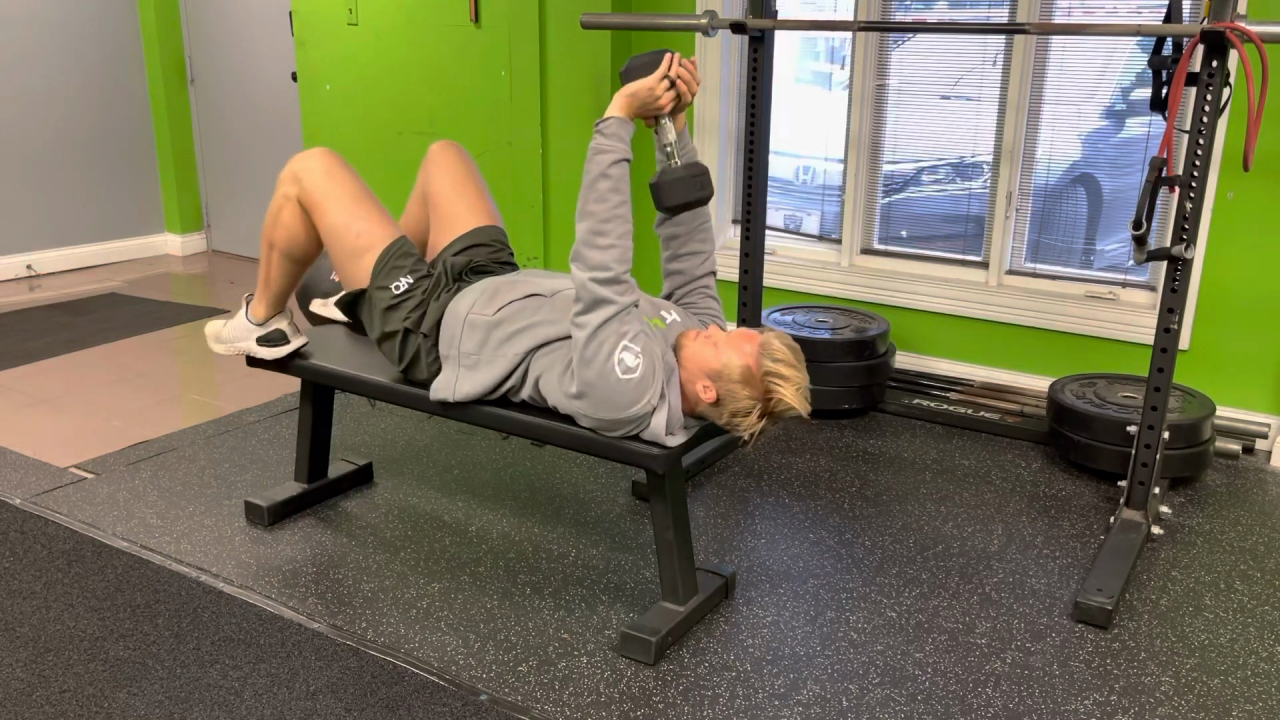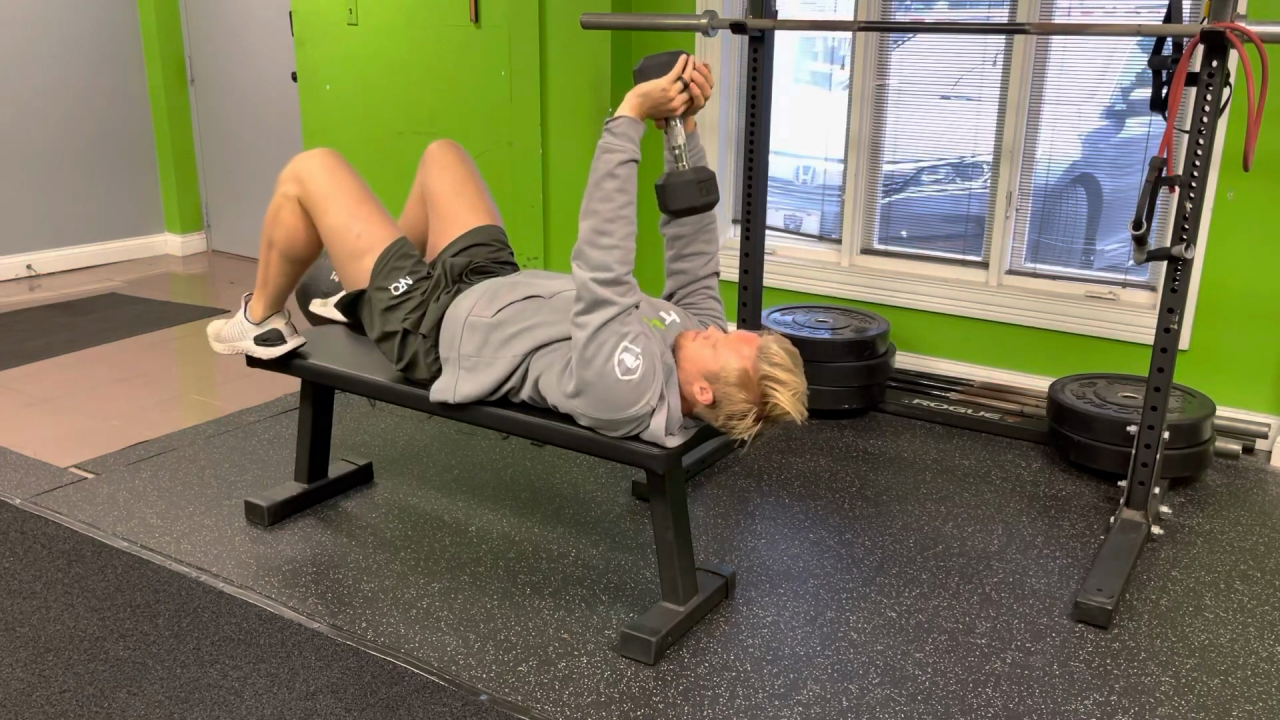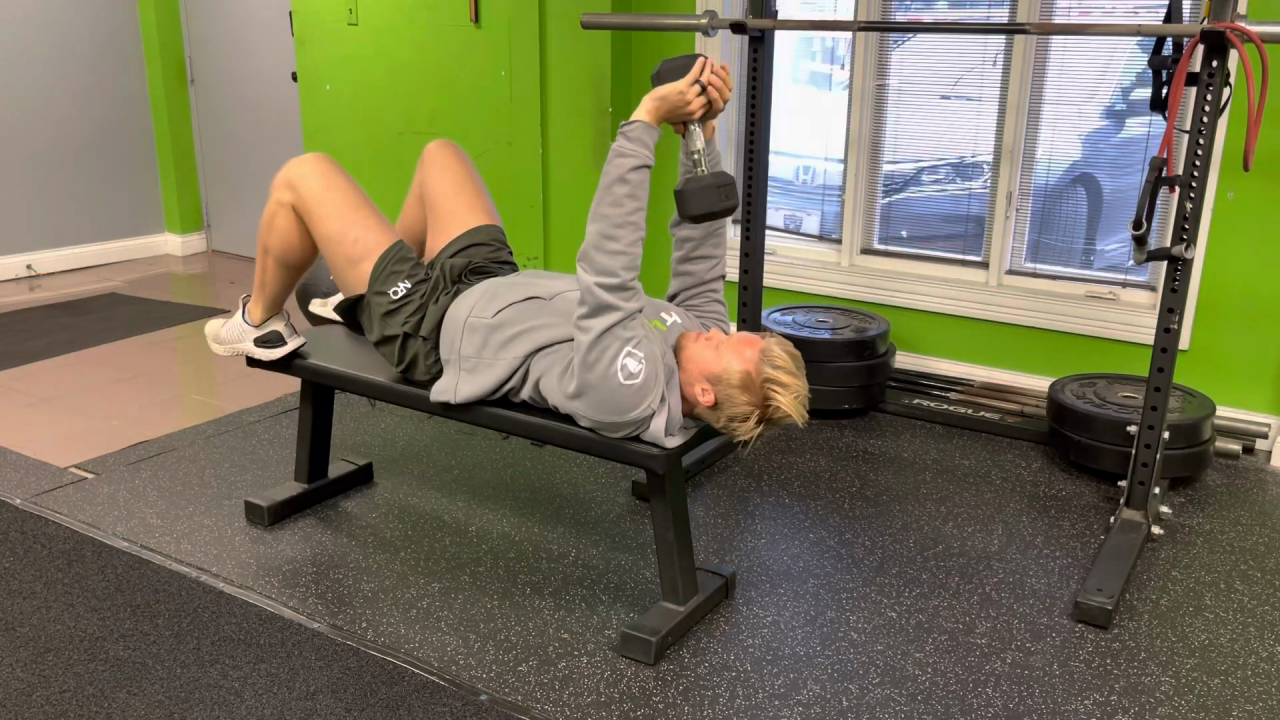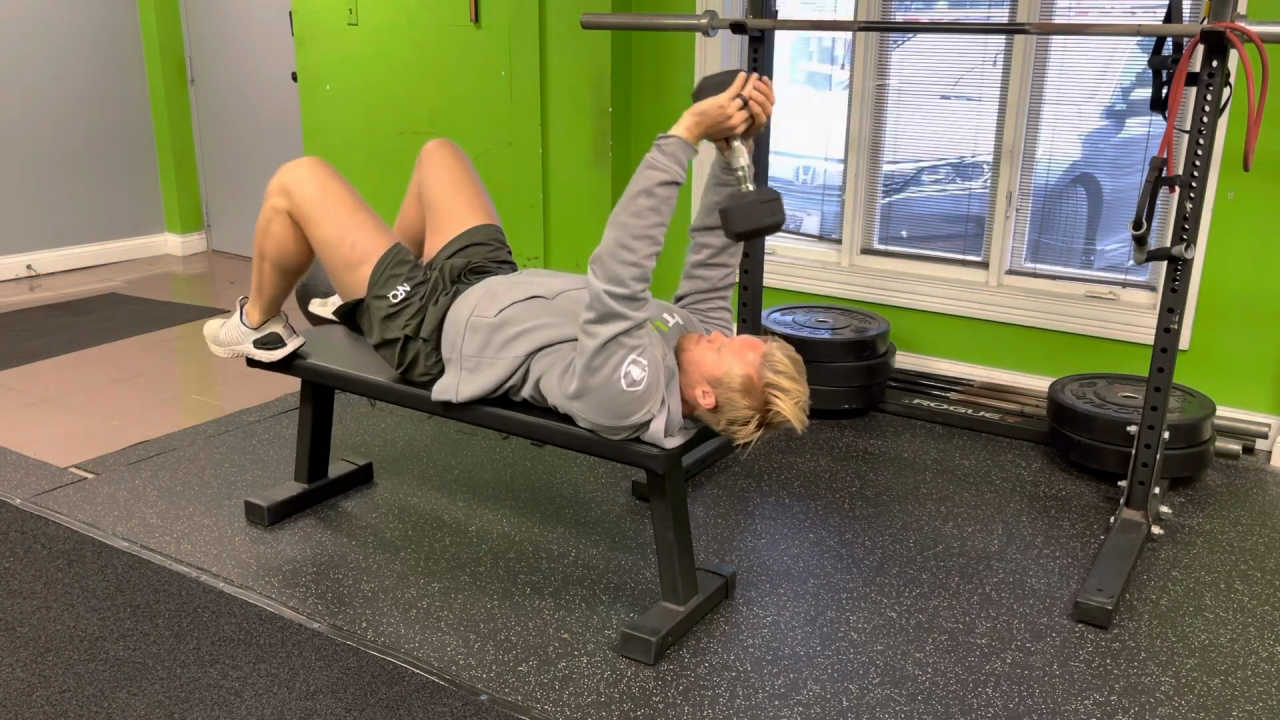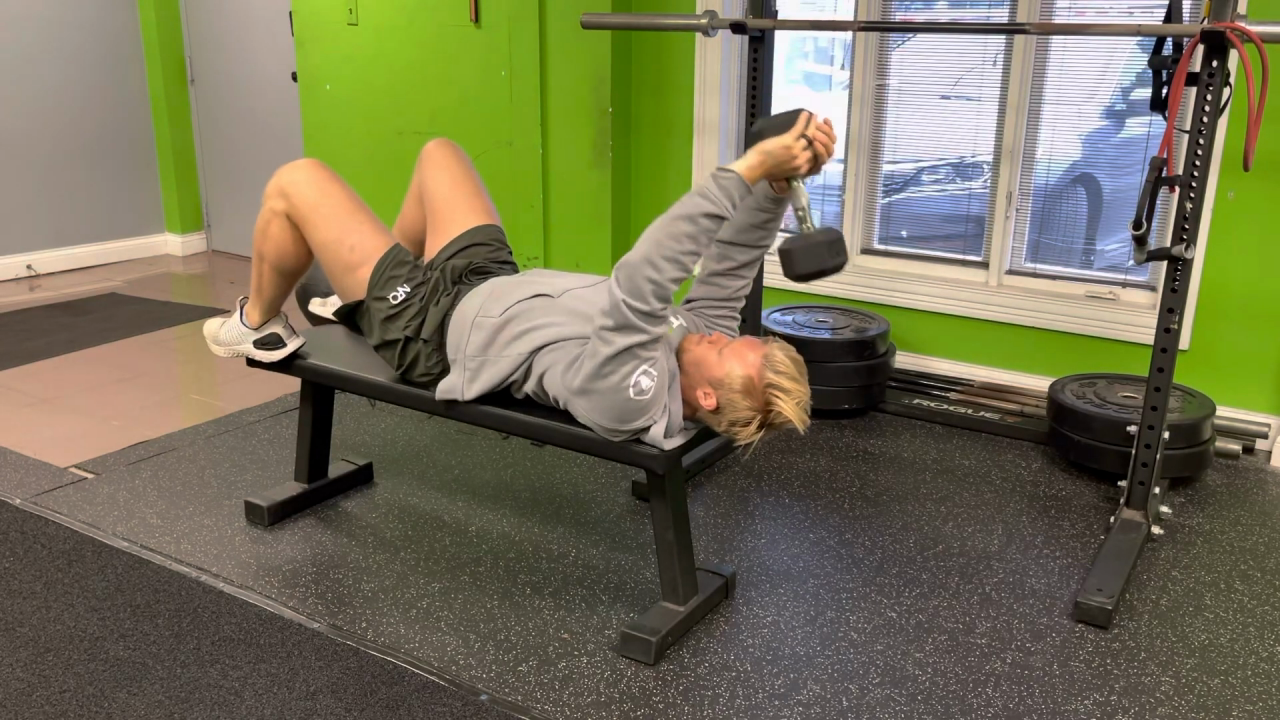
dt=0.3s
person 1, frame 1
left shoulder: (626, 392)
right shoulder: (703, 343)
left elbow: (600, 271)
right elbow: (690, 253)
left wrist: (621, 116)
right wrist: (675, 125)
left hip: (431, 325)
right hip: (490, 287)
left knee: (308, 170)
right knee: (443, 153)
left ankle: (263, 322)
right ankle: (364, 300)
person 1, frame 2
left shoulder: (626, 392)
right shoulder: (702, 338)
left elbow: (601, 270)
right elbow: (694, 255)
left wrist: (630, 115)
right wrist: (685, 126)
left hip: (430, 326)
right hip: (490, 286)
left knee: (309, 169)
right knee: (442, 154)
left ankle: (262, 322)
right ankle: (365, 298)
person 1, frame 3
left shoulder: (627, 392)
right shoulder: (703, 337)
left elbow: (606, 274)
right elbow: (701, 252)
left wrist: (648, 117)
right wrist: (702, 128)
left hip: (429, 329)
right hip: (491, 285)
left knee: (302, 176)
right knee: (439, 152)
left ankle: (260, 323)
right ankle: (363, 298)
person 1, frame 4
left shoulder: (629, 394)
right shoulder: (707, 344)
left elbow: (618, 283)
right elbow: (713, 261)
left wrist: (685, 132)
right wrist: (730, 146)
left hip: (429, 327)
right hip: (491, 284)
left knee: (296, 181)
right knee: (438, 151)
left ankle: (259, 325)
right ankle: (365, 295)
person 1, frame 5
left shoulder: (634, 397)
right shoulder: (704, 344)
left elbow: (640, 287)
right elbow: (729, 266)
left wrist: (754, 168)
right wrist: (777, 182)
left hip: (429, 327)
right hip: (491, 287)
left knee: (294, 182)
right knee: (438, 150)
left ankle: (257, 327)
right ankle: (361, 295)
